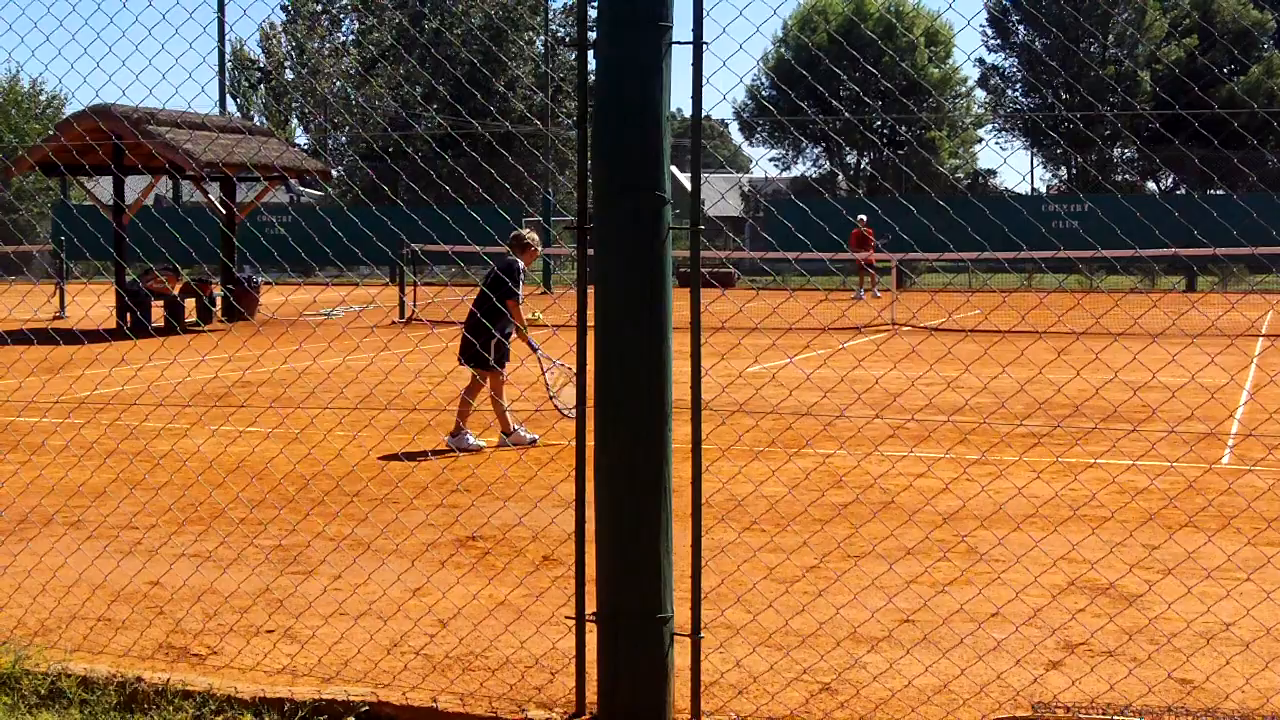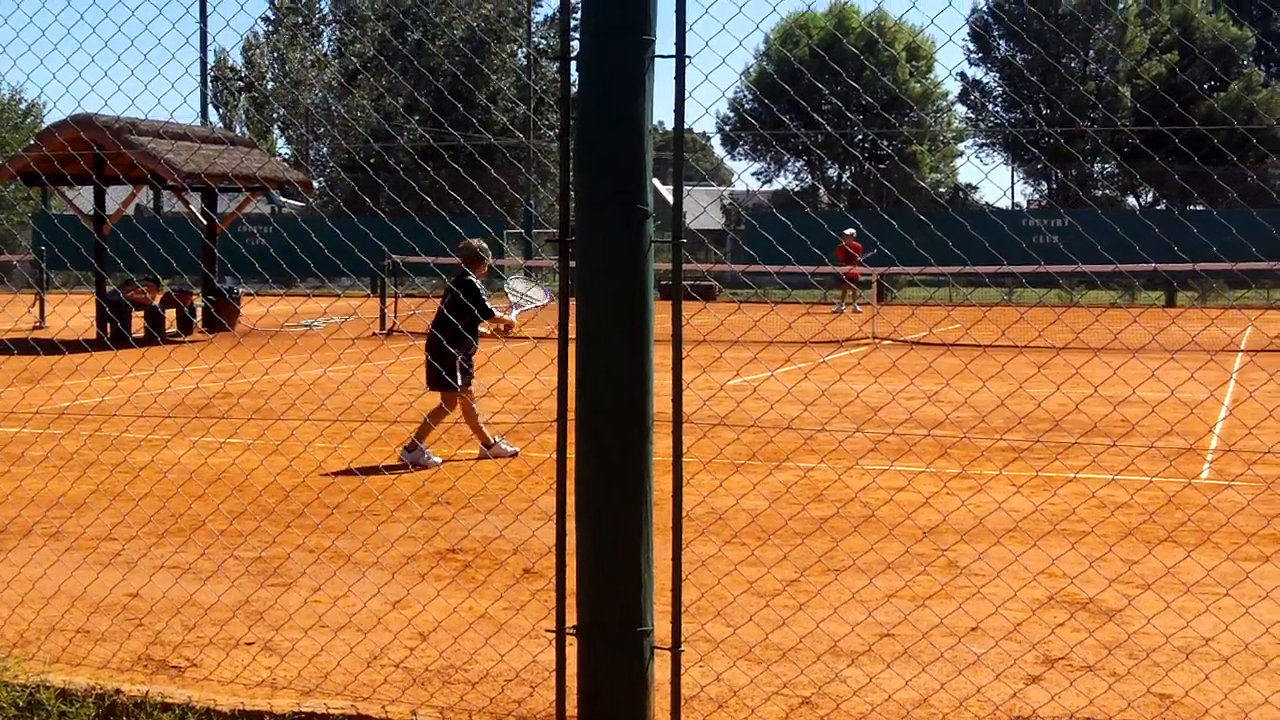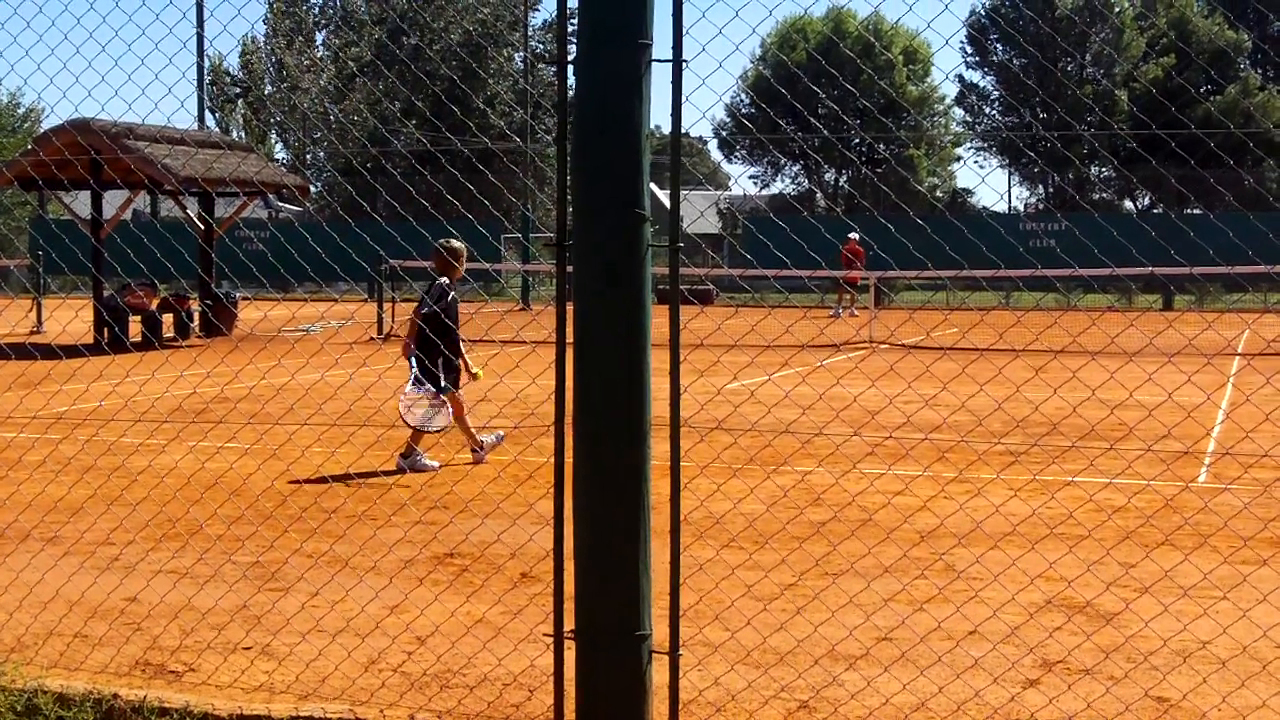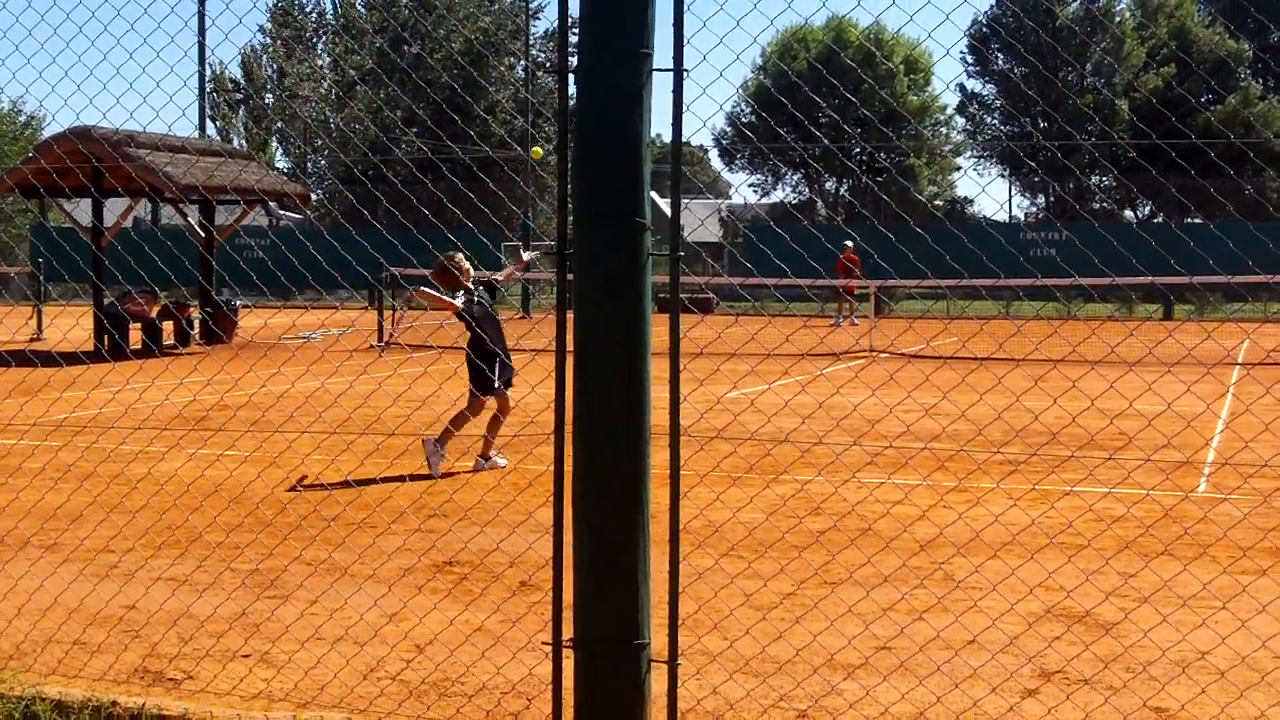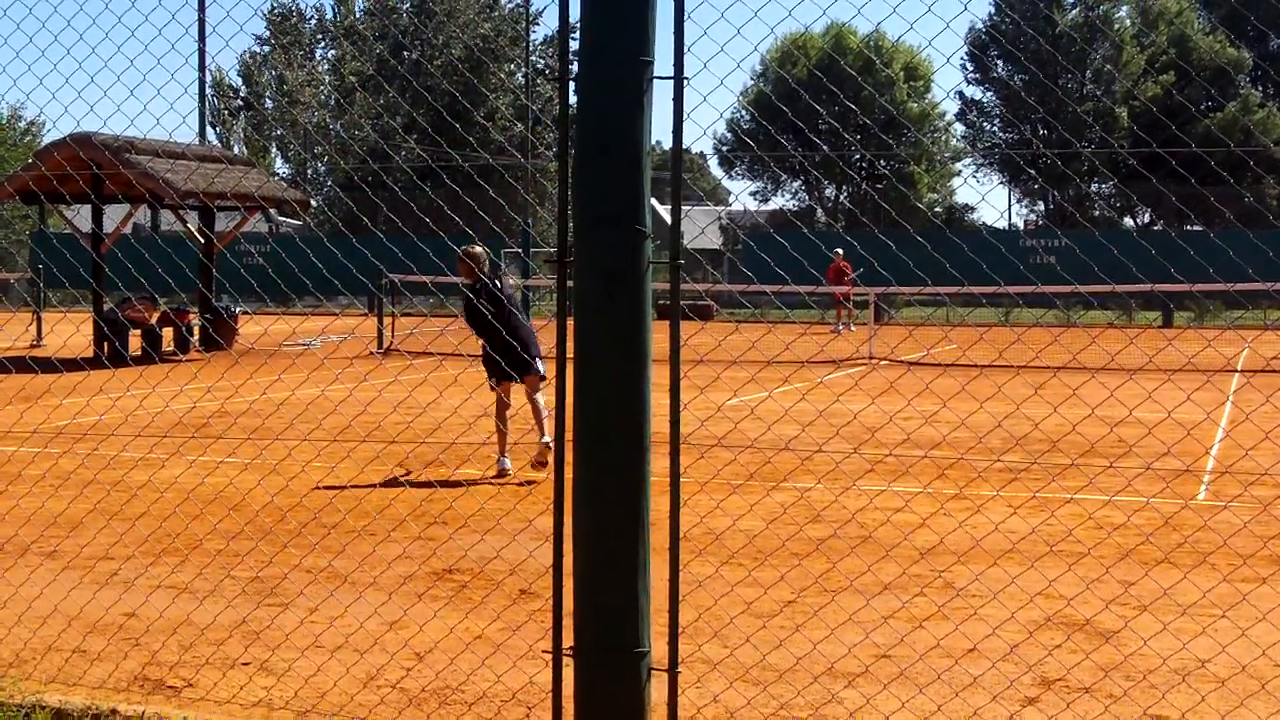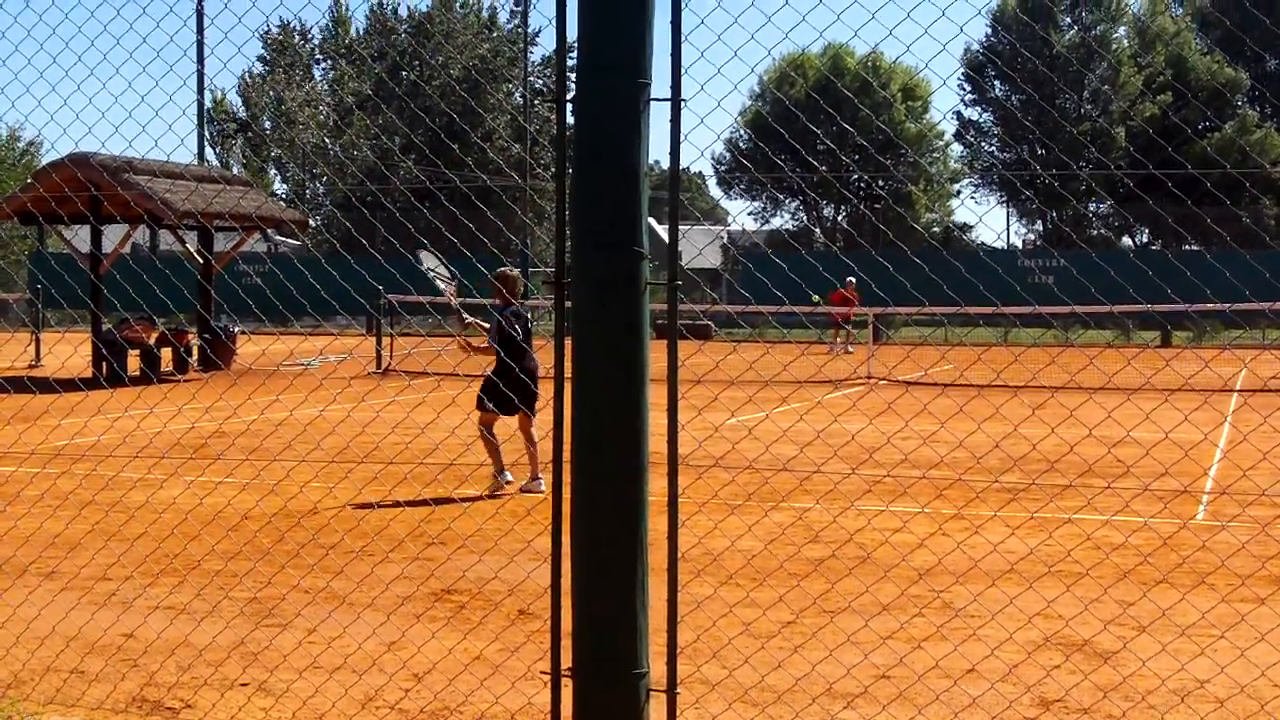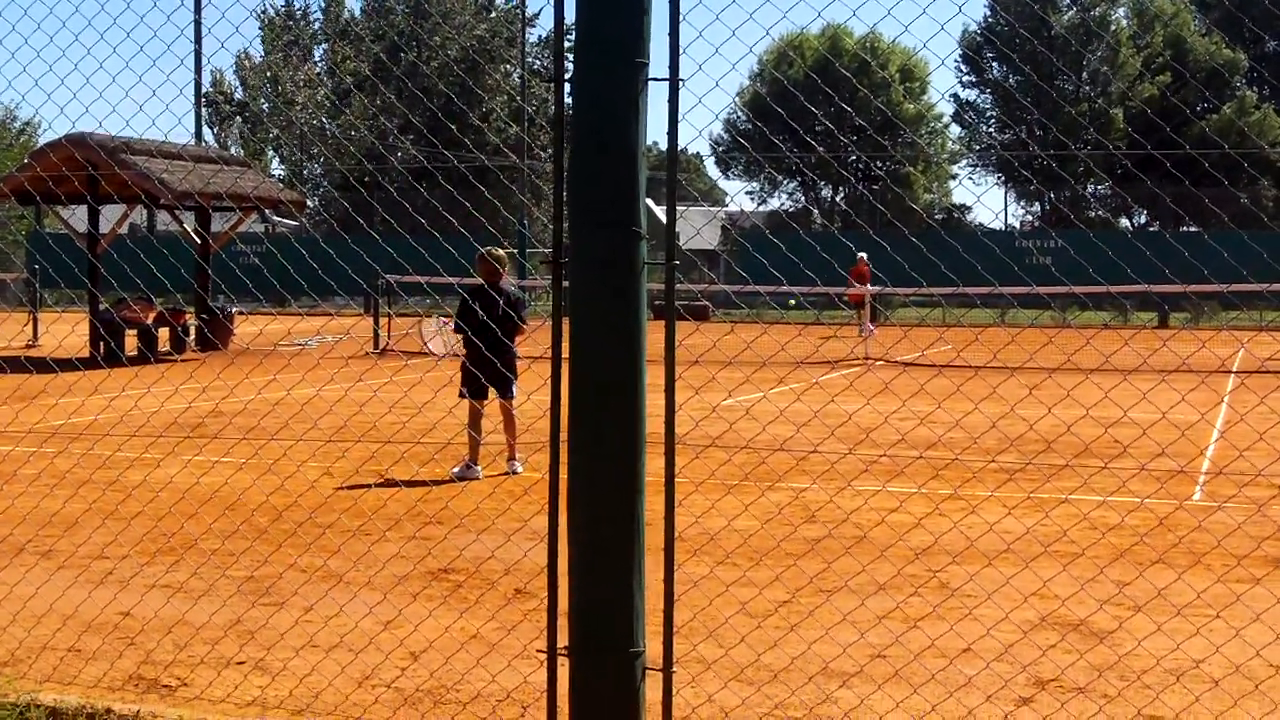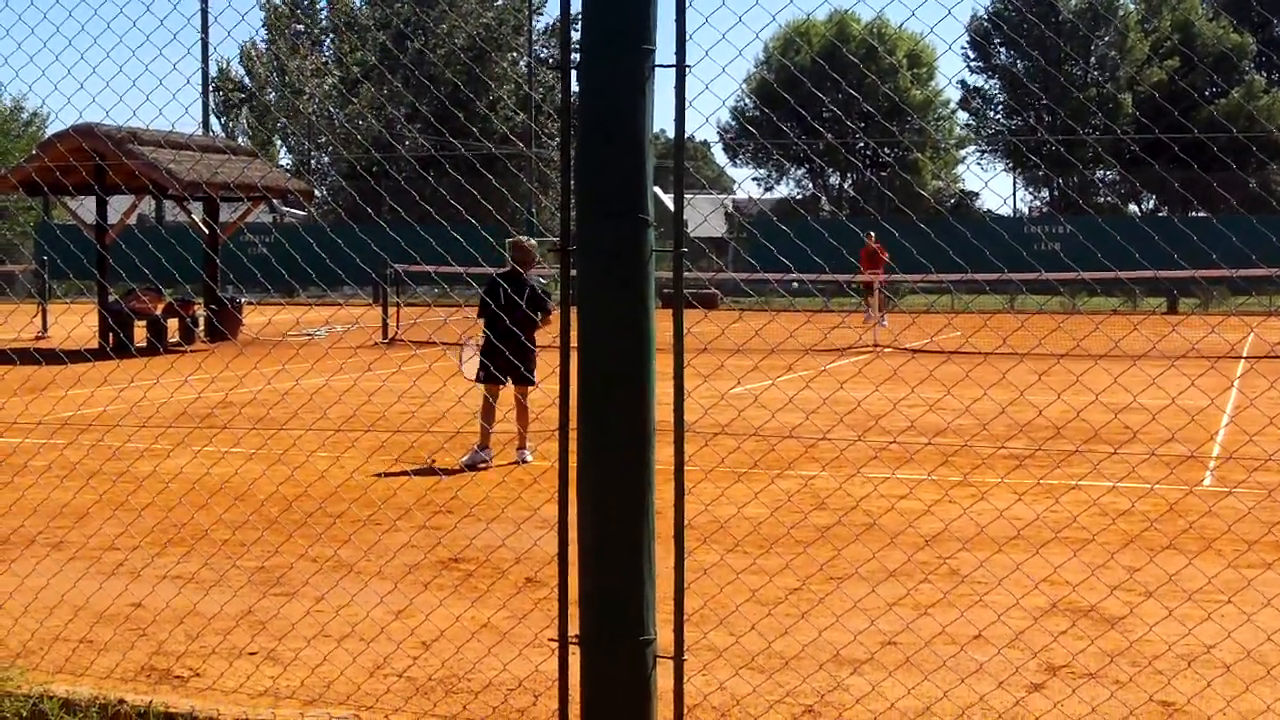
dt=0.5s
person 1, frame 1
left shoulder: (503, 265)
right shoulder: (515, 265)
right elbow: (512, 301)
left wrist: (515, 327)
right wrist: (521, 329)
left hip: (482, 329)
right hip: (487, 331)
left knee: (497, 380)
right knee: (487, 380)
left ankle: (510, 432)
right ankle: (459, 432)
person 1, frame 2
left shoulder: (459, 282)
right shoulder: (471, 284)
right elbow: (490, 316)
left wrist: (483, 331)
right wrist: (509, 321)
left hip: (446, 348)
right hip: (450, 350)
left knee: (466, 398)
right knee: (449, 402)
left ankle: (489, 444)
right ankle: (413, 448)
person 1, frame 3
left shoulder: (448, 288)
right shoulder: (441, 285)
left elbow: (453, 331)
right elbow: (421, 313)
left wrist: (466, 363)
right wrist: (409, 342)
left hip: (446, 355)
right hip: (433, 355)
left knee: (457, 402)
left ankle: (478, 446)
right ankle: (408, 455)
person 1, frame 4
left shoulder: (479, 288)
right shoulder: (463, 295)
left elbow: (499, 279)
right elbow: (456, 306)
left wrist: (521, 263)
right wrist: (428, 294)
left hip: (496, 355)
right hip: (483, 356)
left knee: (503, 406)
right knee: (475, 406)
left ankle: (486, 455)
right ankle: (438, 444)
person 1, frame 5
left shoulder: (470, 295)
right shoulder: (496, 279)
left elbow: (479, 331)
left hip: (497, 350)
right hip: (524, 343)
left knee: (502, 403)
right knee: (534, 394)
left ankle: (503, 459)
right ankle: (544, 439)
person 1, frame 6
left shoulder: (503, 313)
right shoulder: (523, 312)
left elbow: (496, 348)
left wrist: (472, 347)
right wrist: (476, 322)
left hip: (506, 374)
right hip: (528, 374)
left knee: (486, 424)
right knee: (527, 426)
left ankle: (501, 473)
right ankle: (536, 478)
person 1, frame 7
left shoulder: (471, 295)
right shoulder: (513, 295)
left elbow: (460, 330)
right elbow: (521, 329)
left hip: (476, 359)
right hip: (504, 359)
left knee: (475, 411)
right knee: (507, 409)
left ankle: (473, 464)
right ankle: (513, 459)
person 1, frame 8
left shoulder: (495, 280)
right shoulder: (535, 285)
left elbow: (484, 315)
right elbow: (546, 317)
right wrist: (528, 328)
left hip: (494, 345)
right hip: (522, 347)
left knee: (490, 397)
right knee: (521, 398)
left ankle: (483, 448)
right ankle: (523, 449)
